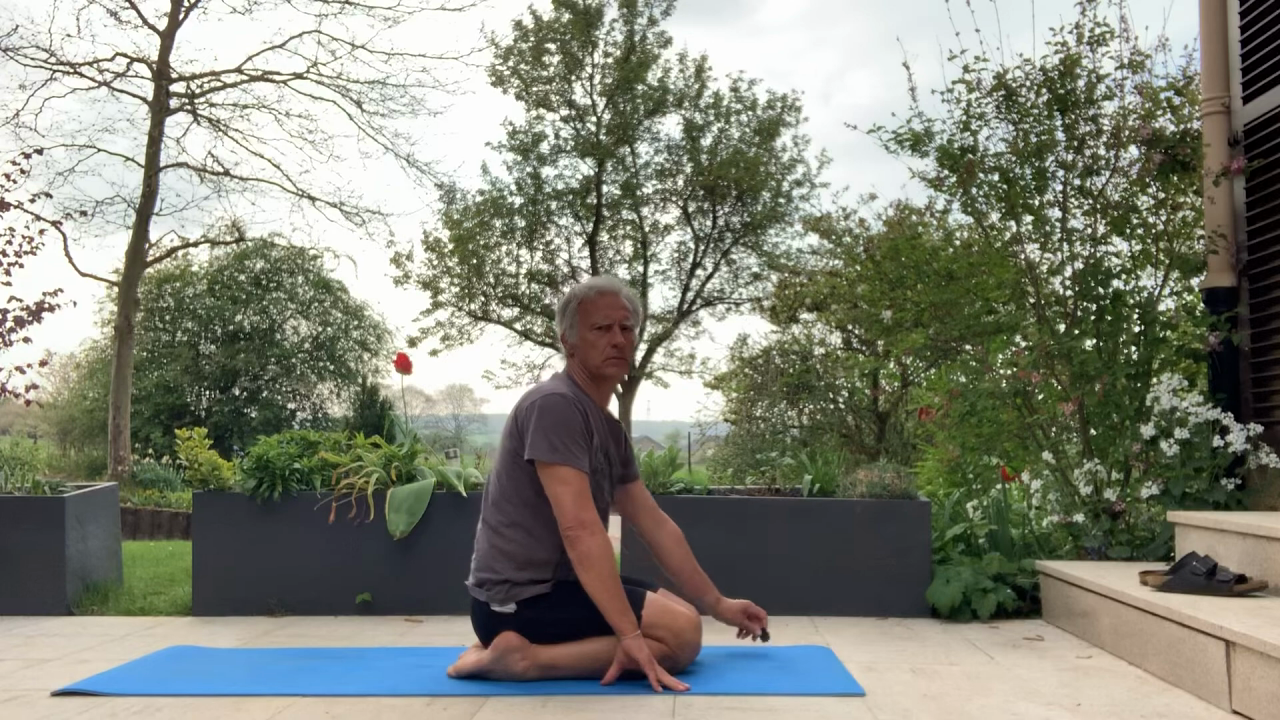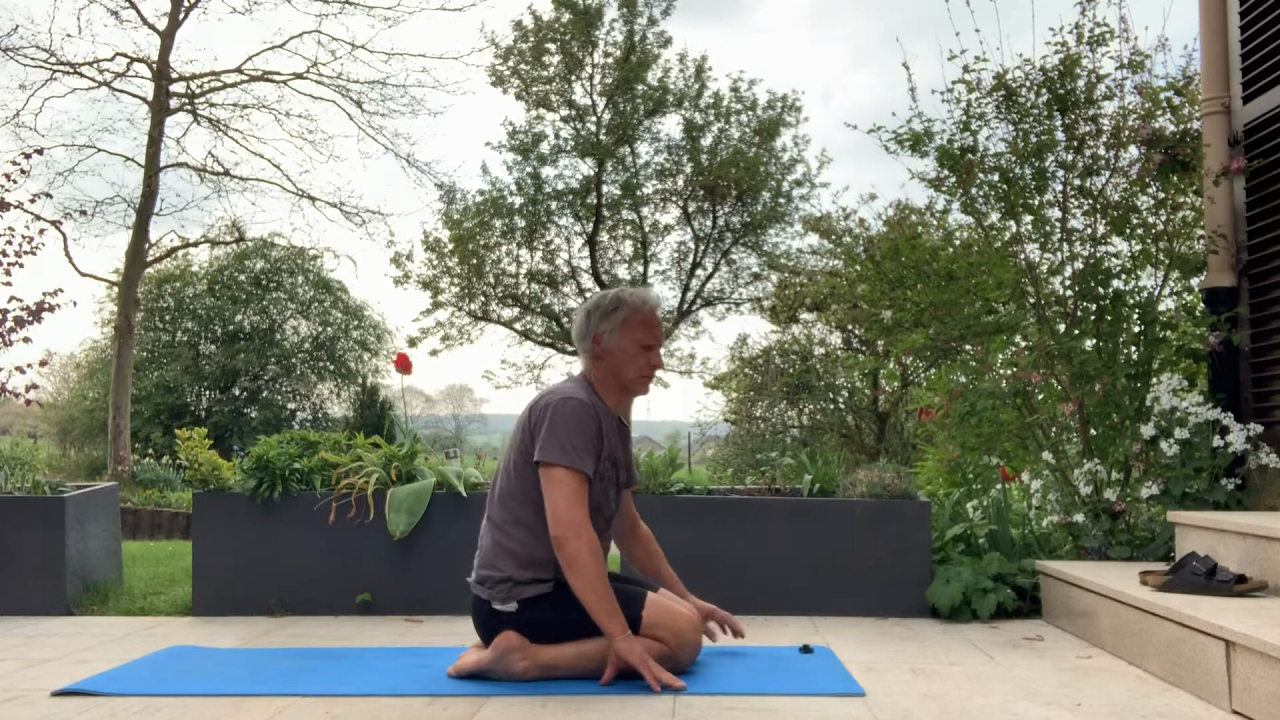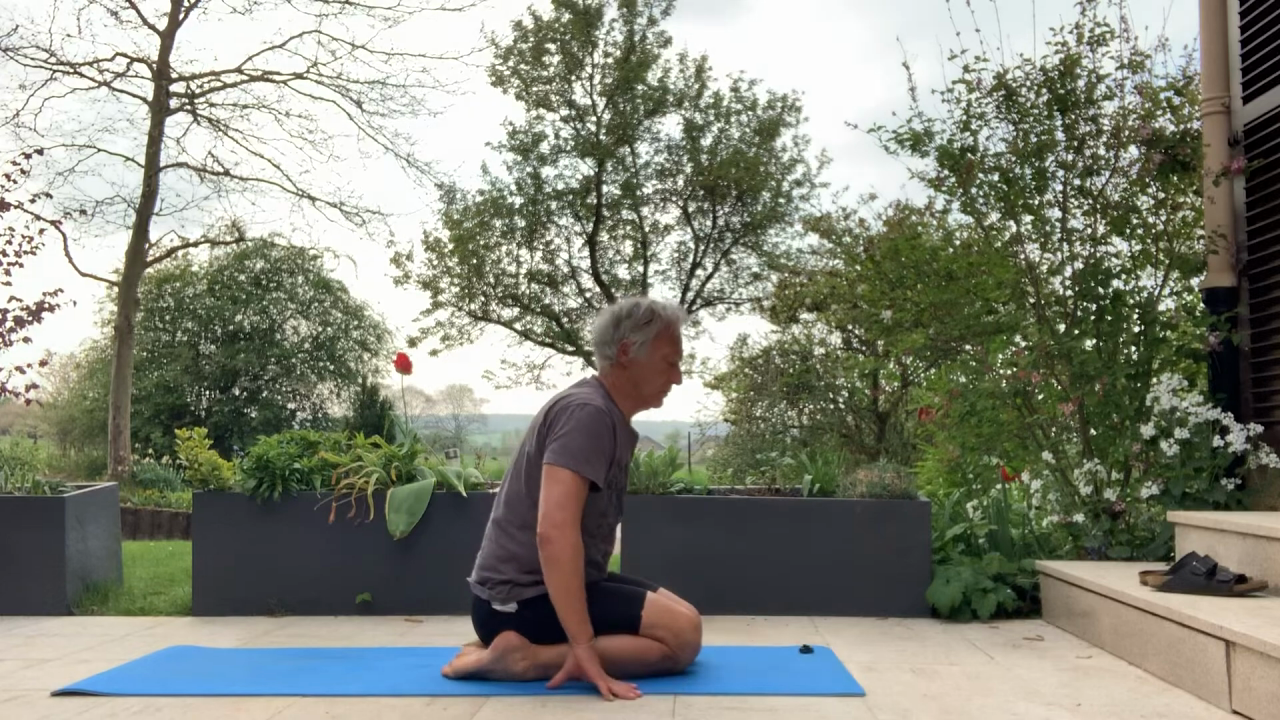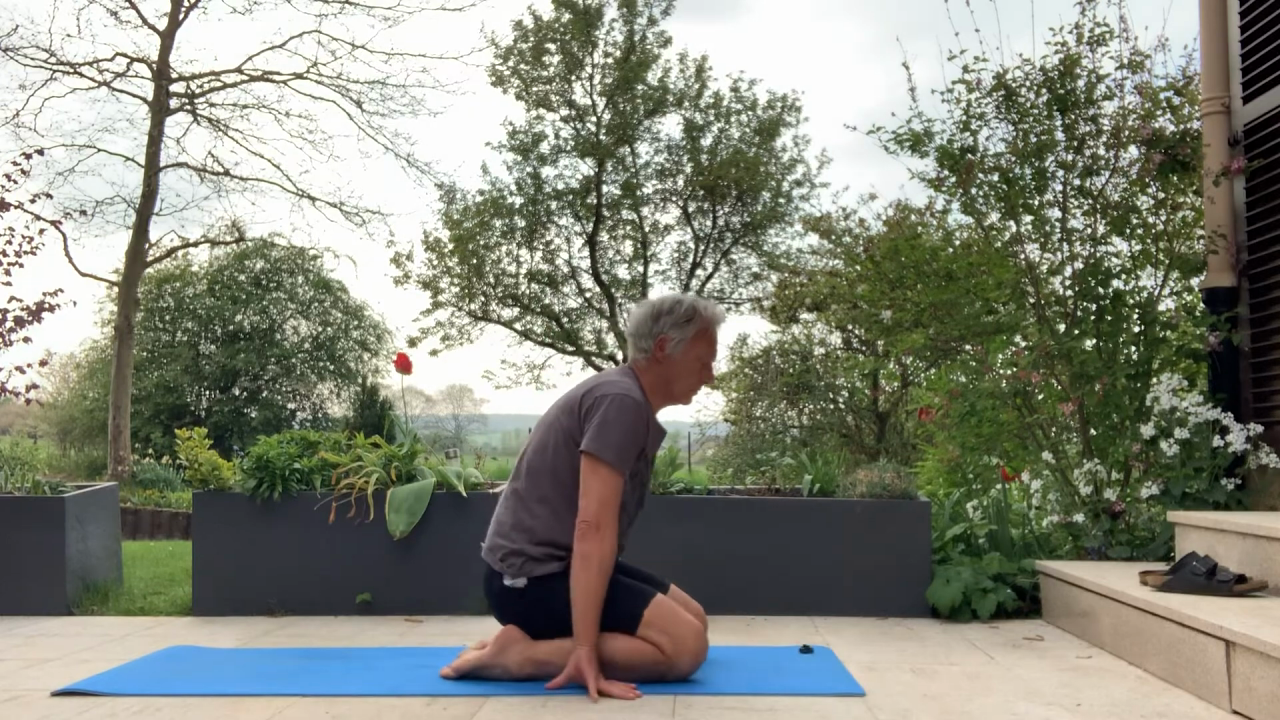
dt=0.4s
person 1, frame 1
left shoulder: (609, 428)
right shoulder: (555, 405)
left elbow: (655, 524)
right elbow: (580, 530)
left wrist: (717, 604)
right wrist: (630, 635)
left hip: (551, 584)
right hip: (519, 598)
left knee: (684, 614)
right knee: (680, 633)
left ankle: (525, 643)
right ankle: (522, 656)
person 1, frame 2
left shoulder: (613, 425)
right shoulder: (571, 408)
left elbow: (630, 530)
right elbow: (568, 534)
left wrist: (688, 600)
right wrist: (621, 636)
left hip: (551, 585)
right hip: (520, 598)
left knee: (682, 615)
right knee: (681, 633)
left ankle: (527, 644)
right ankle: (523, 657)
person 1, frame 3
left shoulder: (609, 418)
right shoulder: (588, 412)
right elbow: (554, 532)
right wrist: (583, 646)
left hip: (548, 588)
right hip: (521, 599)
left knee: (684, 616)
right knee: (681, 635)
left ankle: (523, 645)
right ankle: (523, 656)
person 1, frame 4
left shoulder: (623, 397)
right shoulder: (621, 401)
right elbow: (593, 528)
right wrist: (586, 650)
left hip: (557, 566)
right hip: (530, 576)
left knee: (693, 619)
right knee: (683, 647)
left ankle: (531, 638)
right ankle: (518, 653)
